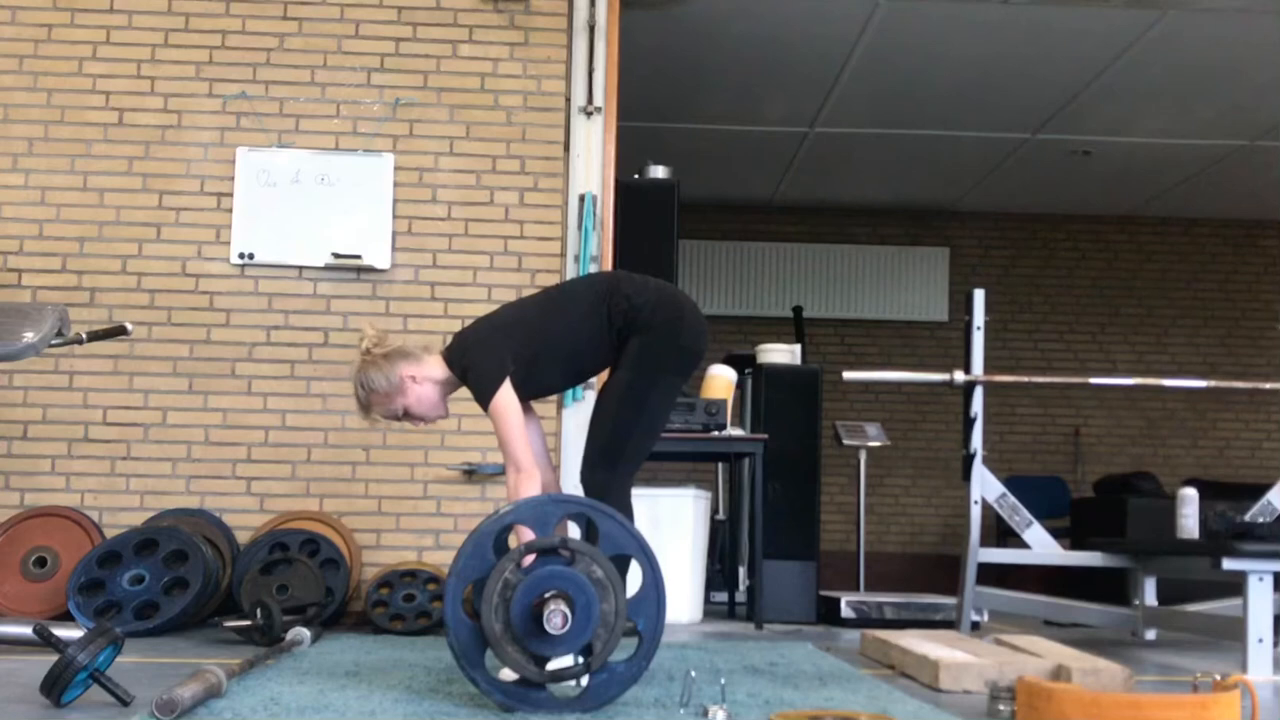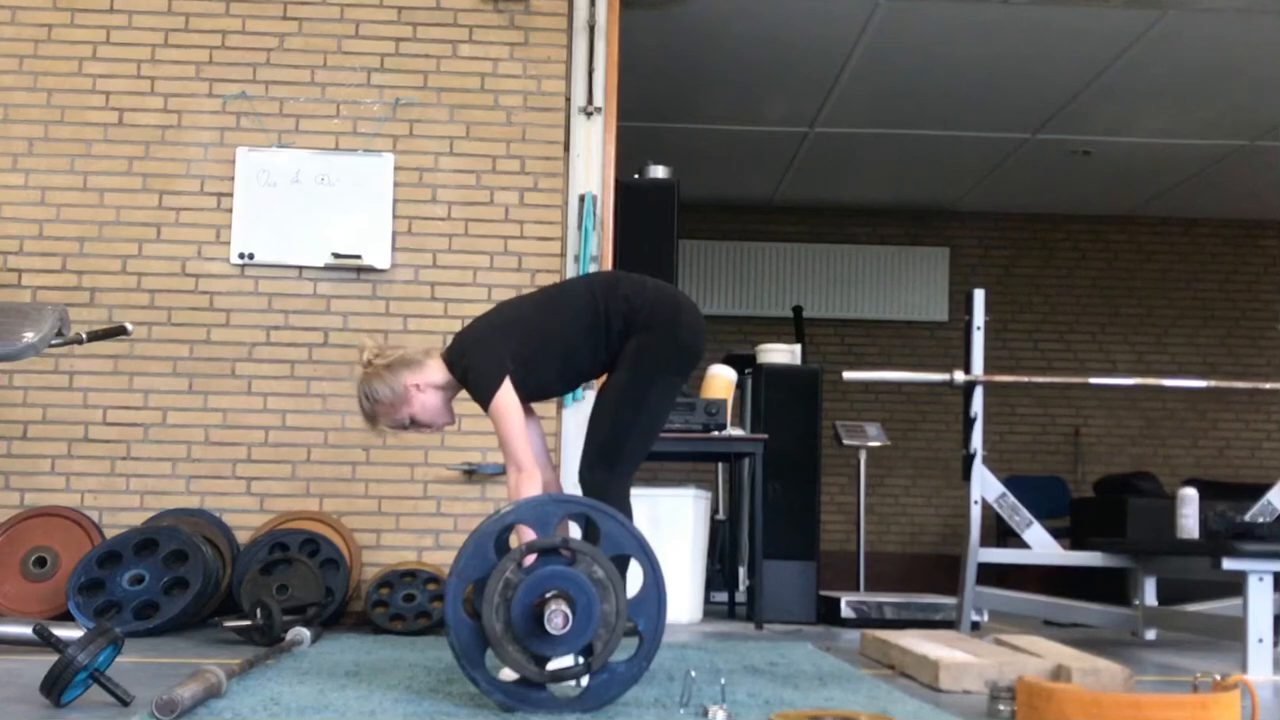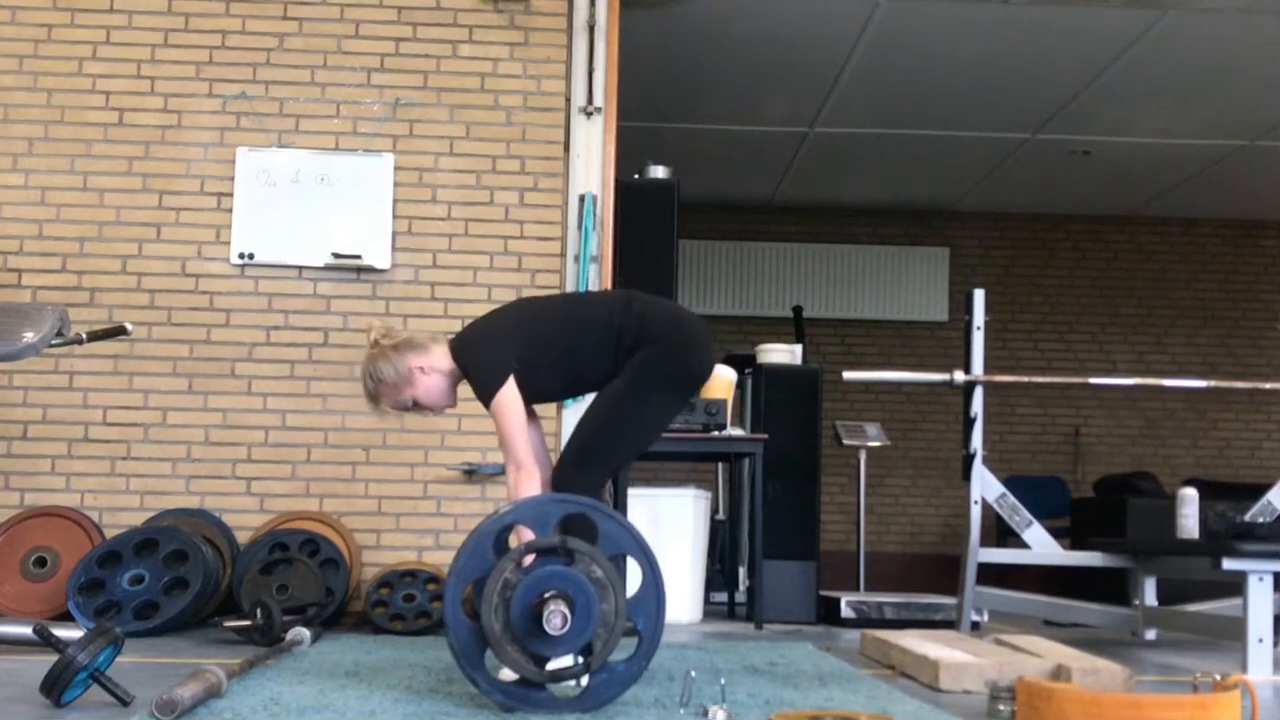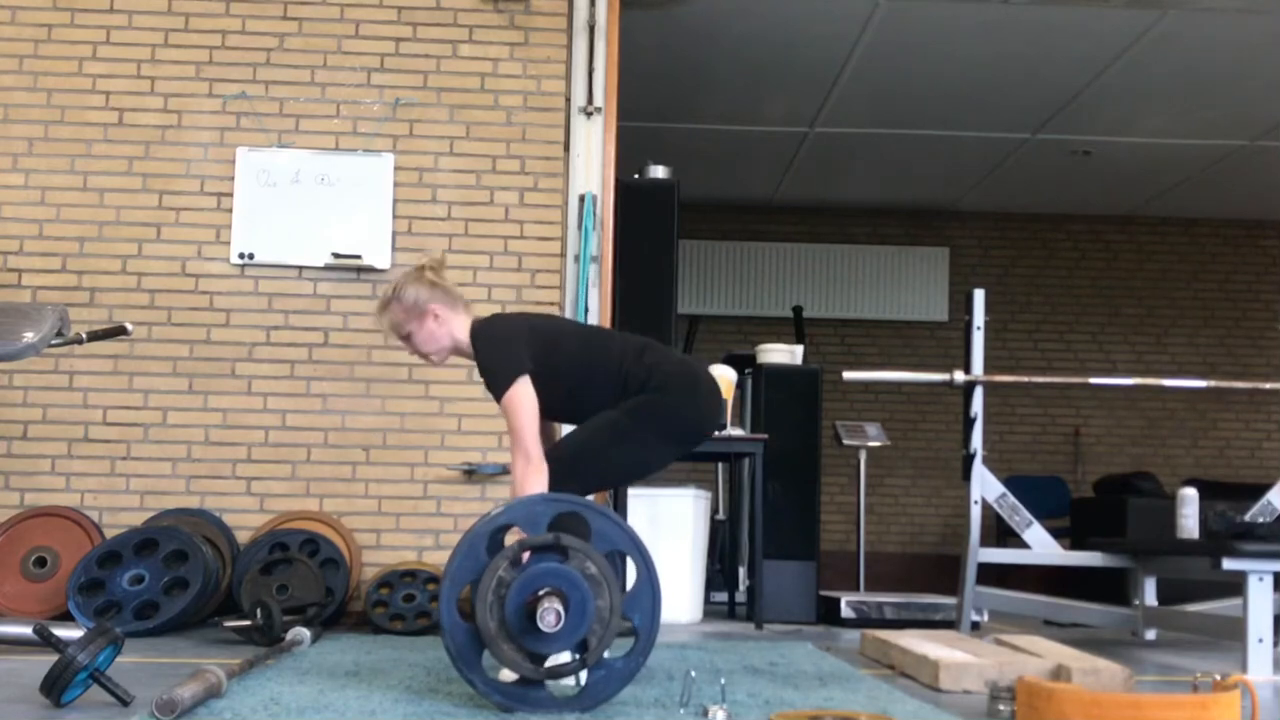
dt=0.4s
person 1, frame 1
left shoulder: (479, 360)
right shoulder: (480, 358)
left elbow: (523, 473)
right elbow: (540, 471)
left hip: (663, 328)
right hip: (654, 328)
left knee: (604, 477)
right knee: (602, 477)
person 1, frame 2
left shoulder: (478, 362)
right shoulder: (485, 361)
left elbow: (523, 472)
right elbow: (540, 471)
left hip: (662, 328)
right hip: (656, 328)
left knee: (602, 477)
right knee: (600, 477)
person 1, frame 3
left shoulder: (481, 357)
right shoulder: (485, 353)
left elbow: (522, 470)
right elbow: (538, 469)
left hip: (671, 346)
right hip: (669, 345)
left knee: (575, 478)
right knee: (574, 479)
person 1, frame 4
left shoulder: (497, 345)
right shoulder: (502, 339)
left elbow: (529, 462)
right elbow: (541, 459)
left hip: (677, 397)
right hip: (680, 396)
left knee: (553, 486)
right knee: (555, 486)
